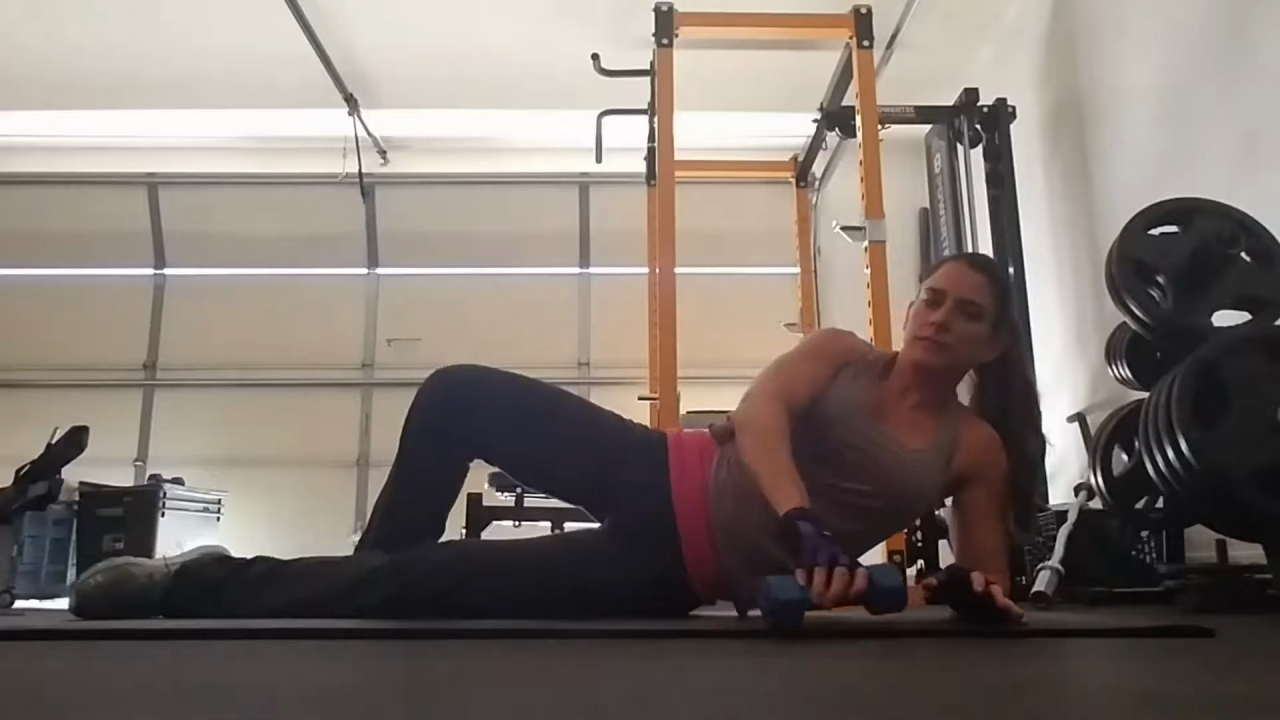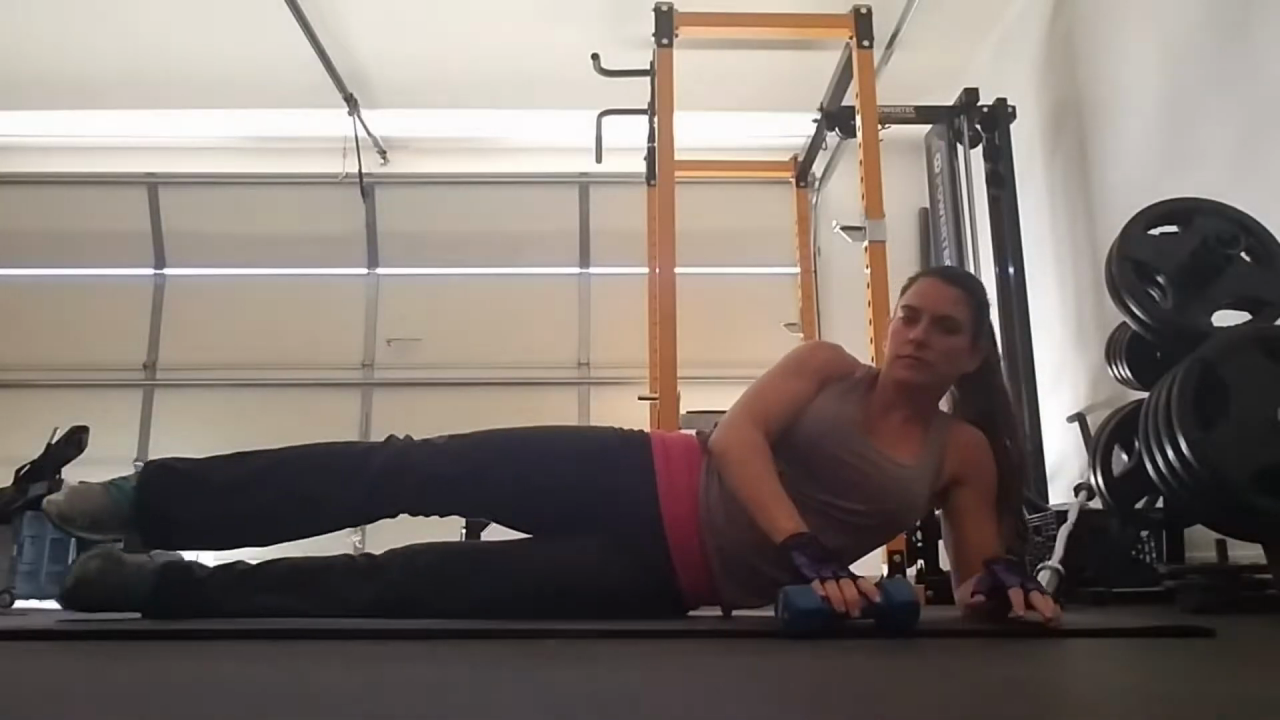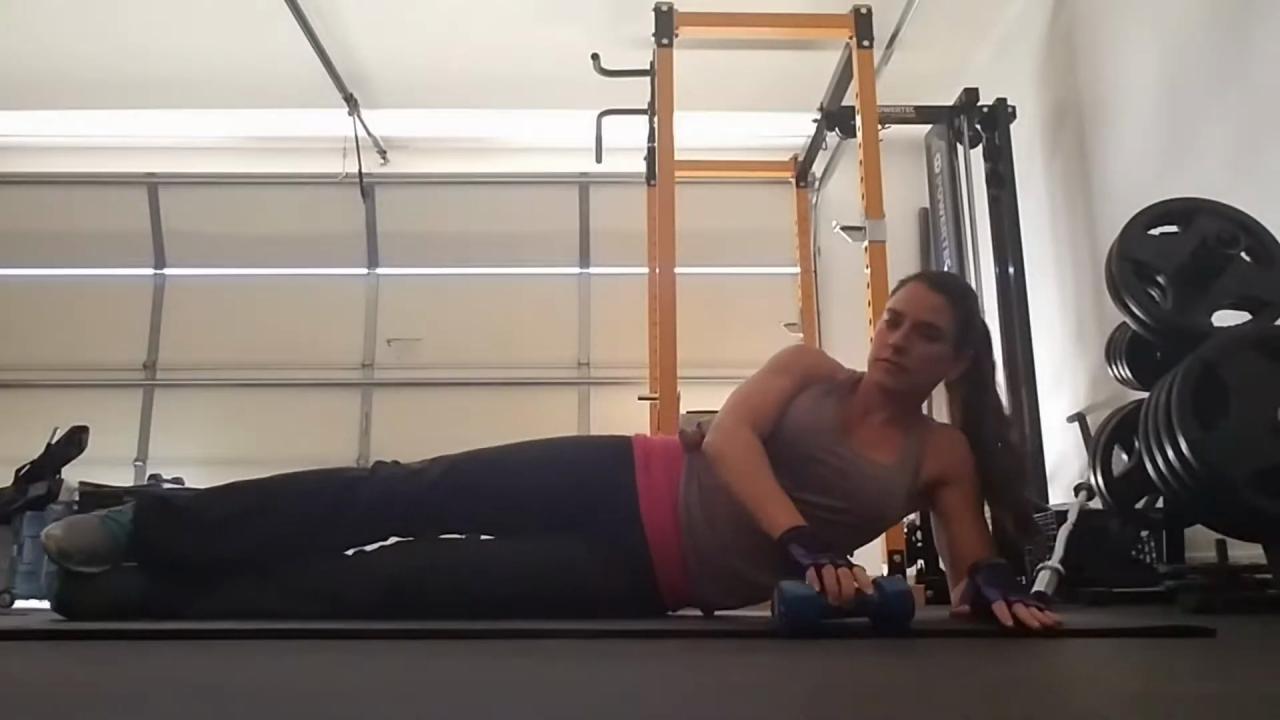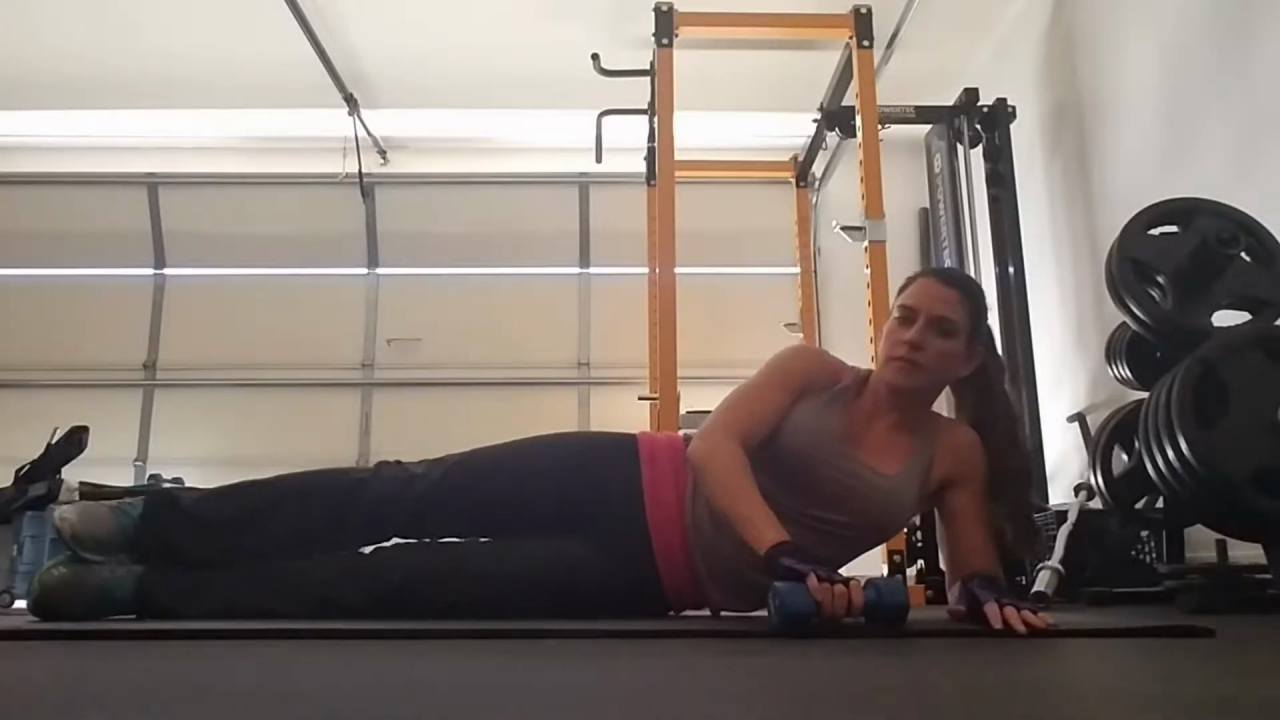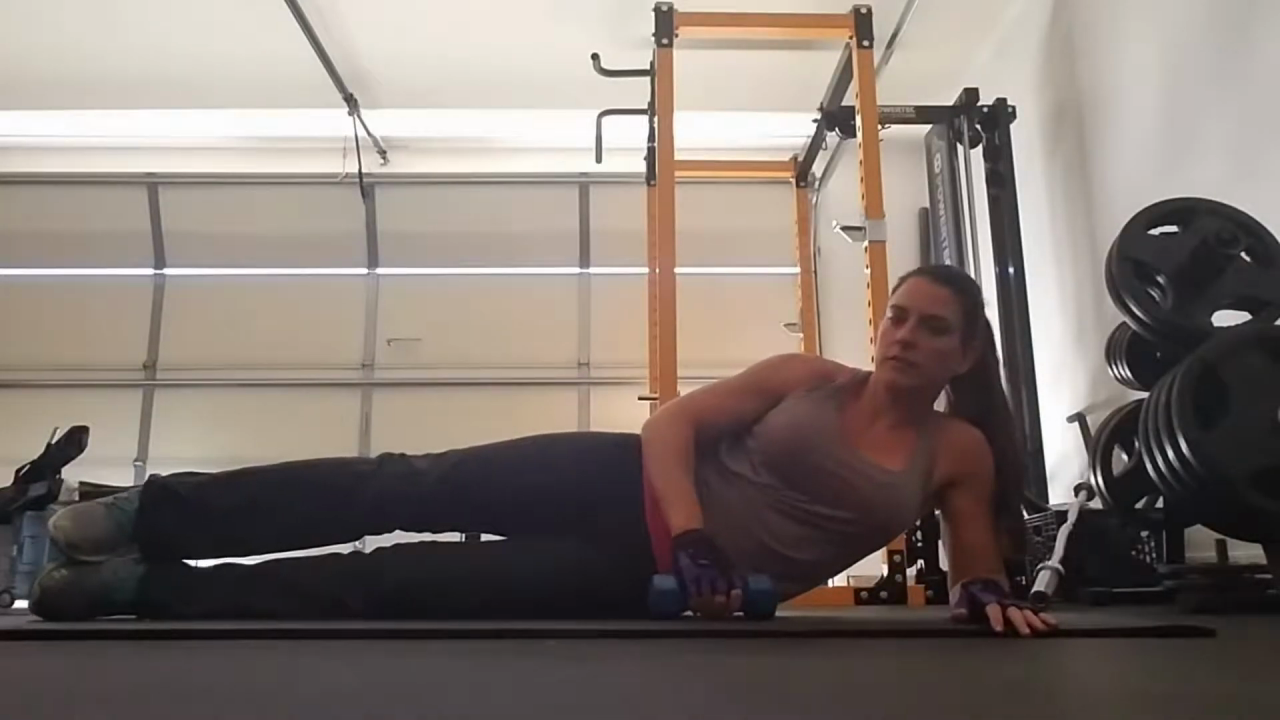
dt=1s
person 1, frame 1
left shoulder: (976, 449)
right shoulder: (841, 353)
left elbow: (987, 575)
right elbow: (759, 410)
left wrist: (988, 590)
right wrist: (801, 519)
left hip: (678, 574)
right hip: (661, 478)
left knee: (439, 584)
right knee: (457, 396)
left ankle: (196, 588)
right ankle: (379, 568)
person 1, frame 2
left shoulder: (964, 455)
right shoulder: (827, 366)
left elbow: (980, 573)
right elbow: (737, 435)
left wrist: (1004, 580)
right wrist: (805, 548)
left hip: (664, 579)
right hip: (642, 482)
left knee: (418, 583)
right knee: (416, 472)
left ankle: (166, 588)
right ankle: (148, 498)
person 1, frame 3
left shoulder: (943, 458)
right shoulder: (810, 370)
left elbow: (970, 573)
right elbow: (726, 435)
left wrist: (994, 587)
right wrist: (799, 544)
left hip: (649, 581)
right hip: (627, 485)
left knee: (410, 581)
right knee: (409, 497)
left ankle: (152, 596)
right ankle: (147, 530)
person 1, frame 4
left shoulder: (955, 453)
right shoulder: (813, 370)
left elbow: (974, 574)
right elbow: (715, 446)
left wrist: (988, 596)
right wrist: (787, 555)
left hip: (652, 580)
right hip: (629, 483)
left knee: (406, 579)
right knee: (406, 499)
left ankle: (151, 589)
right ankle: (154, 521)
person 1, frame 5
left shoulder: (958, 453)
right shoulder: (808, 376)
left elbow: (976, 569)
right elbow: (671, 423)
left wrist: (988, 596)
right wrist: (692, 534)
left hip: (646, 578)
right hip: (630, 486)
left knee: (409, 585)
right knee: (413, 489)
left ankle: (152, 584)
right ankle: (151, 510)
